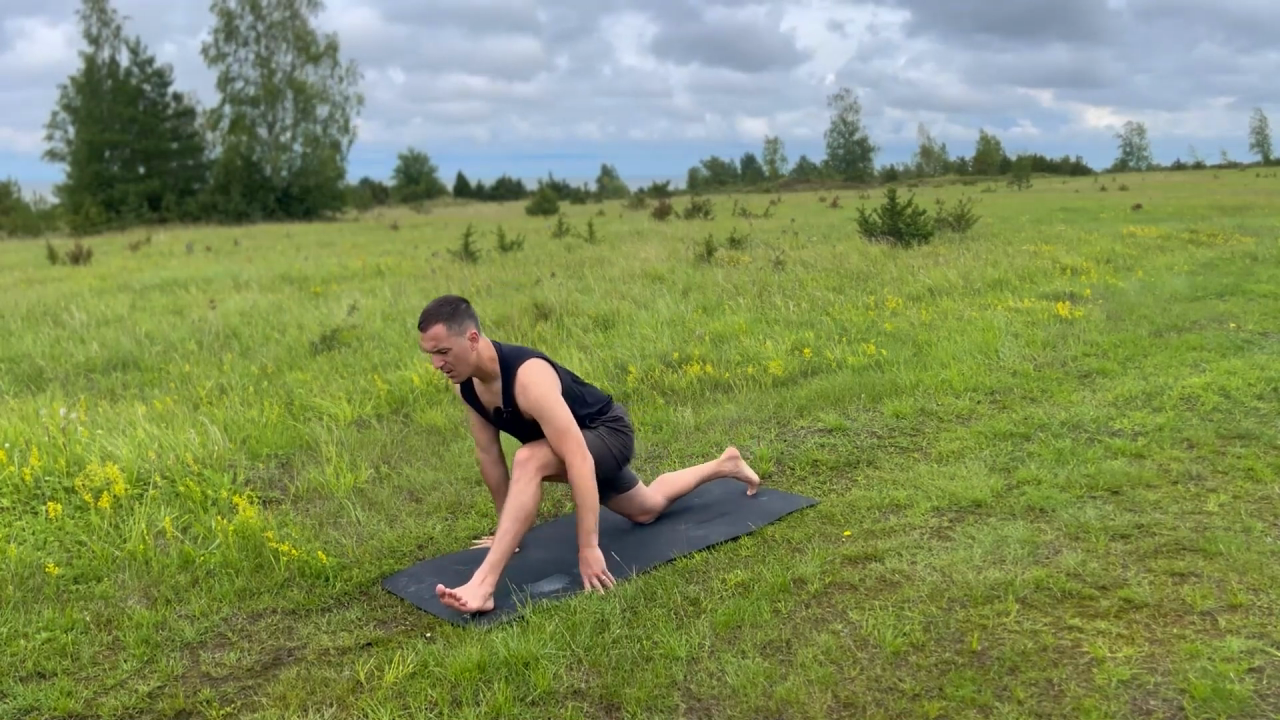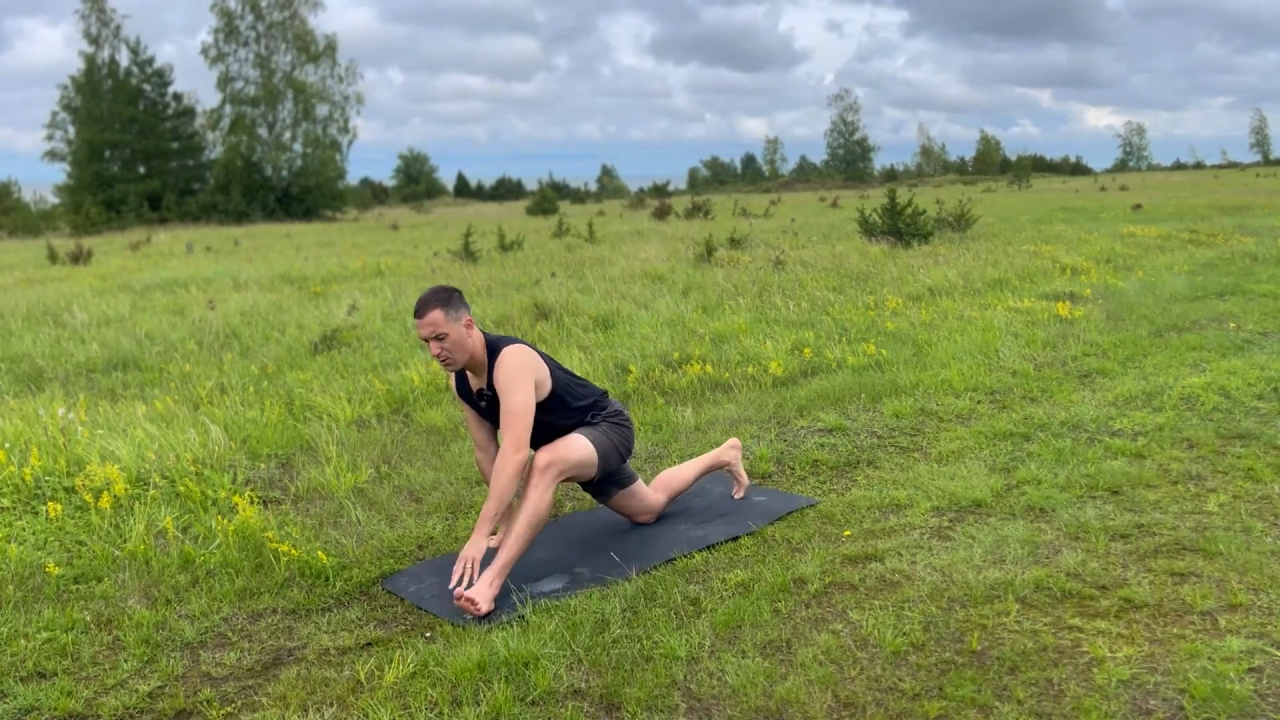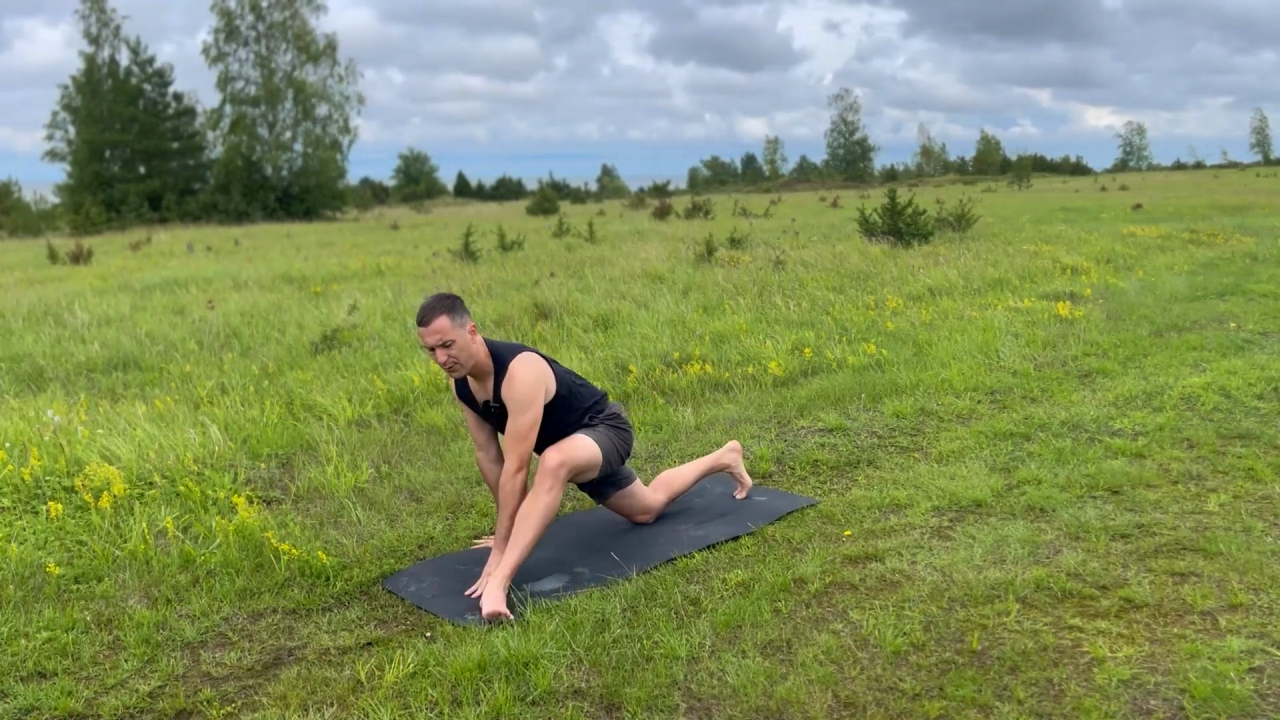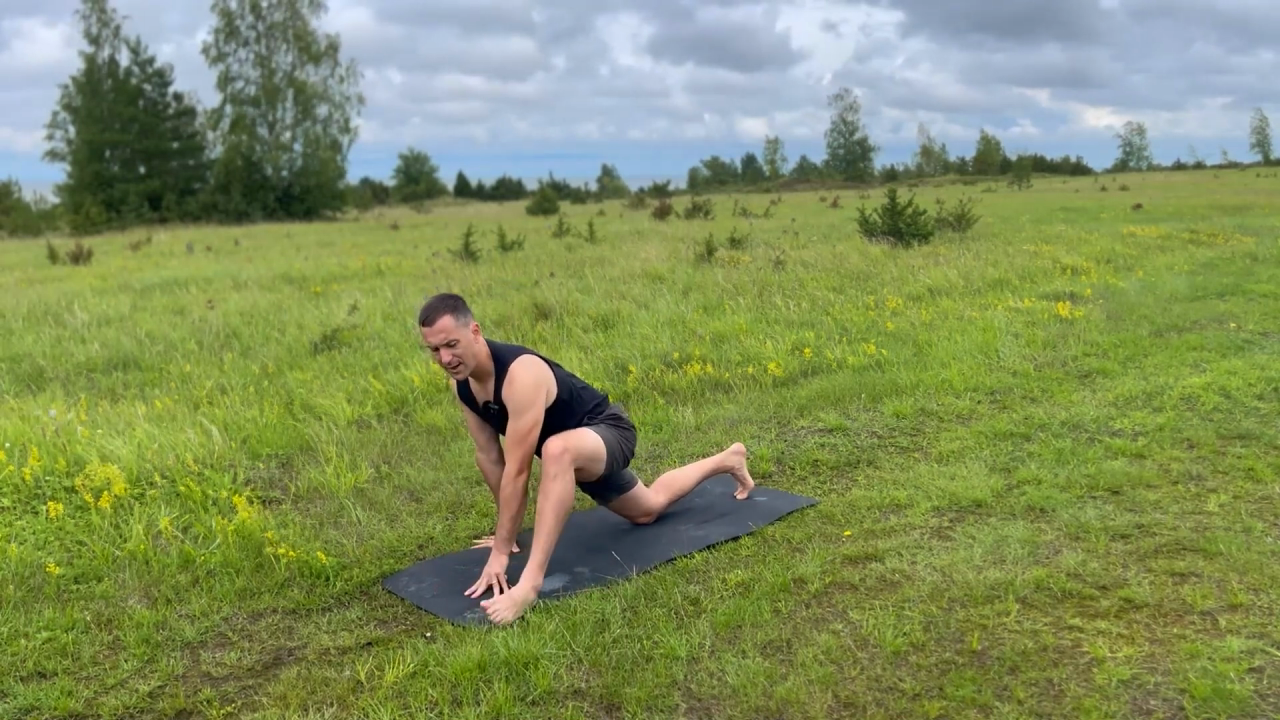
dt=0.5s
person 1, frame 1
left shoulder: (528, 378)
right shoulder: (465, 381)
left elbow: (579, 461)
right elbow: (488, 455)
left wrist: (589, 547)
right wrist: (506, 530)
left hip: (607, 431)
right hip: (584, 440)
left knee: (529, 461)
right knee: (648, 510)
left ankle: (483, 585)
right ankle: (724, 465)
person 1, frame 2
left shoulder: (511, 361)
right shoulder: (460, 380)
left elbow: (513, 453)
right elbow: (486, 453)
left wrist: (480, 535)
right wrist: (506, 528)
left hip: (605, 426)
right hip: (577, 443)
left knee: (546, 463)
right knee: (648, 510)
left ankle: (489, 582)
right ankle: (723, 455)
person 1, frame 3
left shoulder: (520, 371)
right shoulder: (460, 382)
left elbow: (516, 467)
right elbow: (487, 455)
left wrist: (499, 551)
right wrist: (506, 531)
left hip: (604, 429)
right hip: (579, 445)
left knee: (555, 463)
right knee: (647, 510)
left ankle: (499, 583)
right ankle: (723, 458)
person 1, frame 4
left shoulder: (520, 374)
right shoulder: (461, 383)
left elbow: (517, 469)
right elbow: (488, 456)
left wrist: (500, 551)
right wrist: (505, 533)
left hip: (607, 431)
right hip: (581, 452)
left knee: (558, 449)
right knee: (648, 510)
left ankle: (530, 582)
right ankle: (727, 460)
